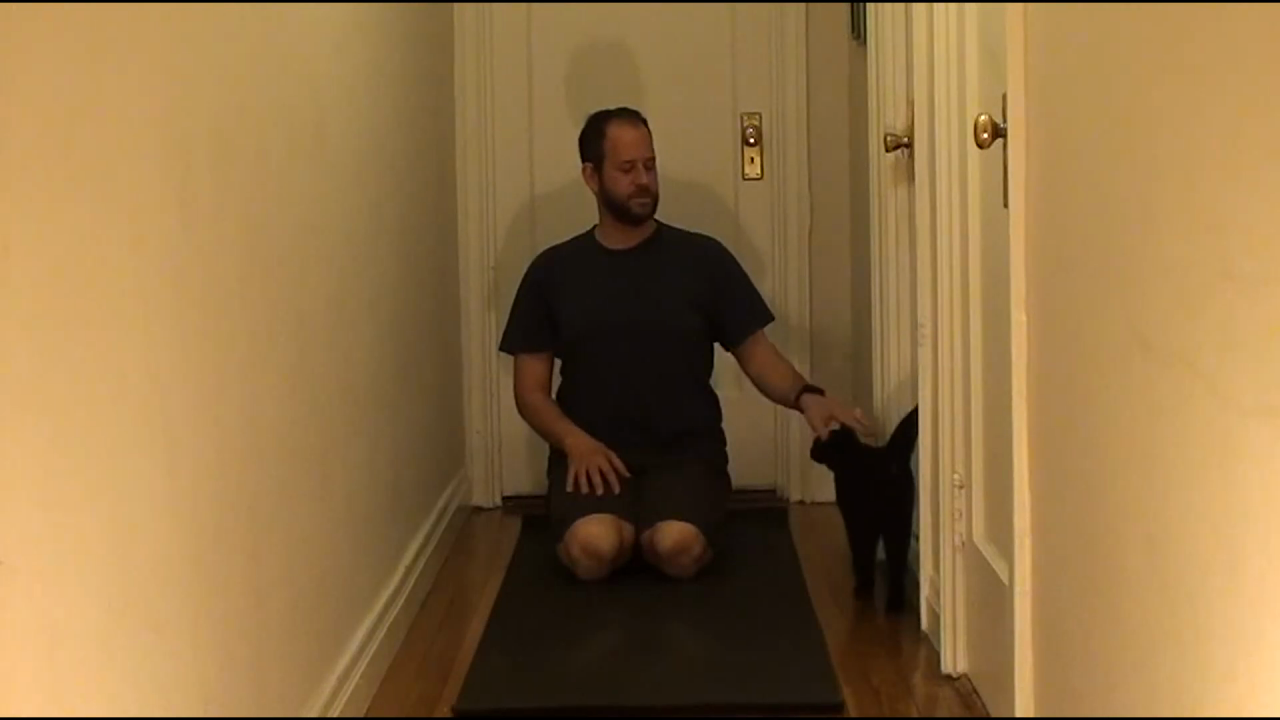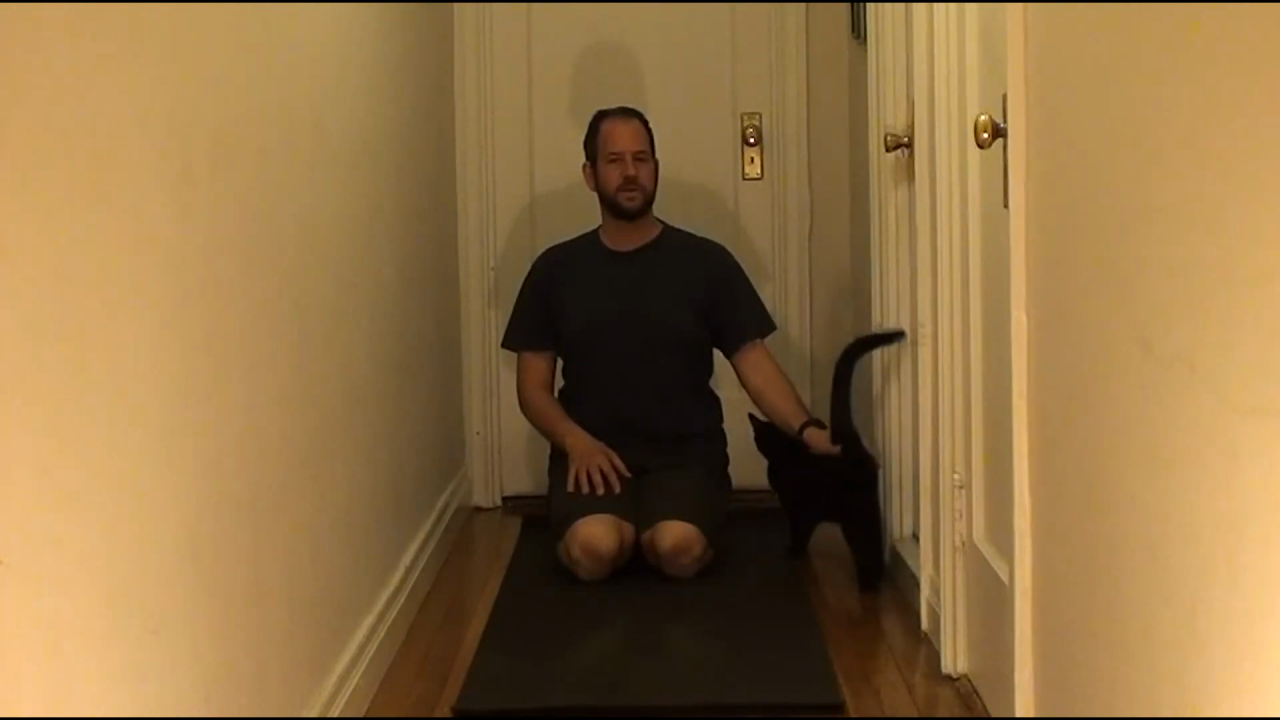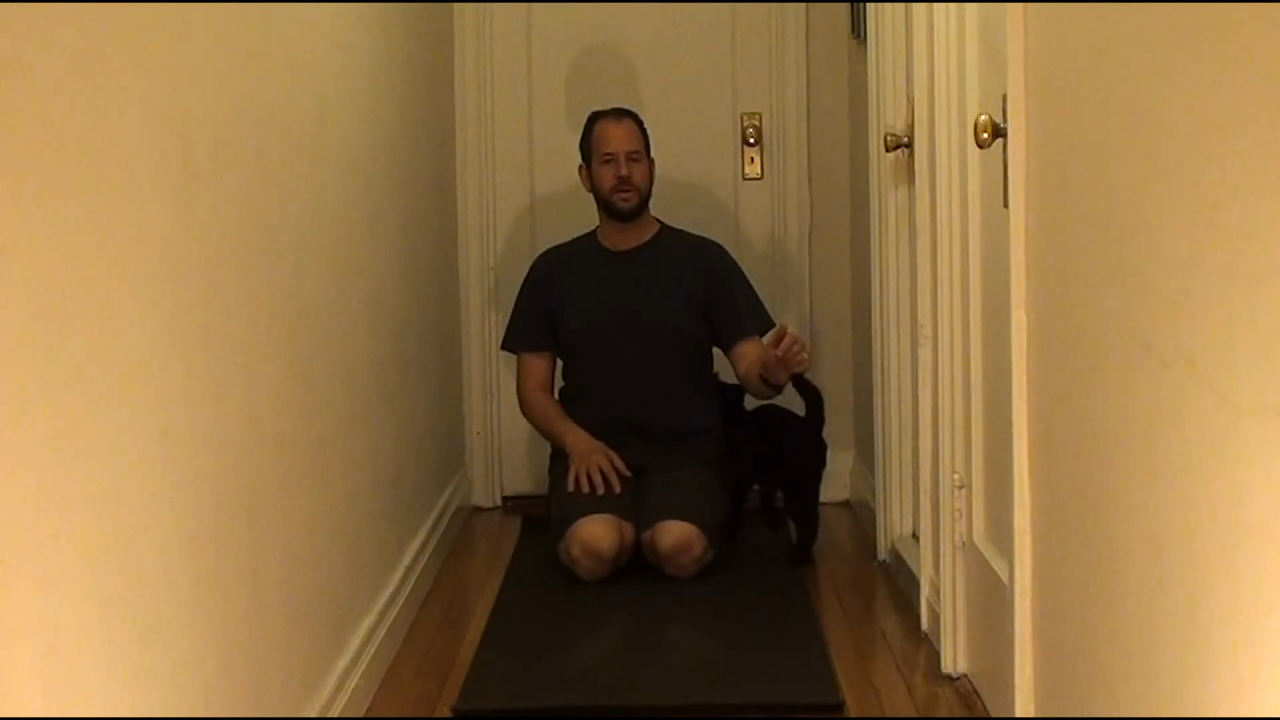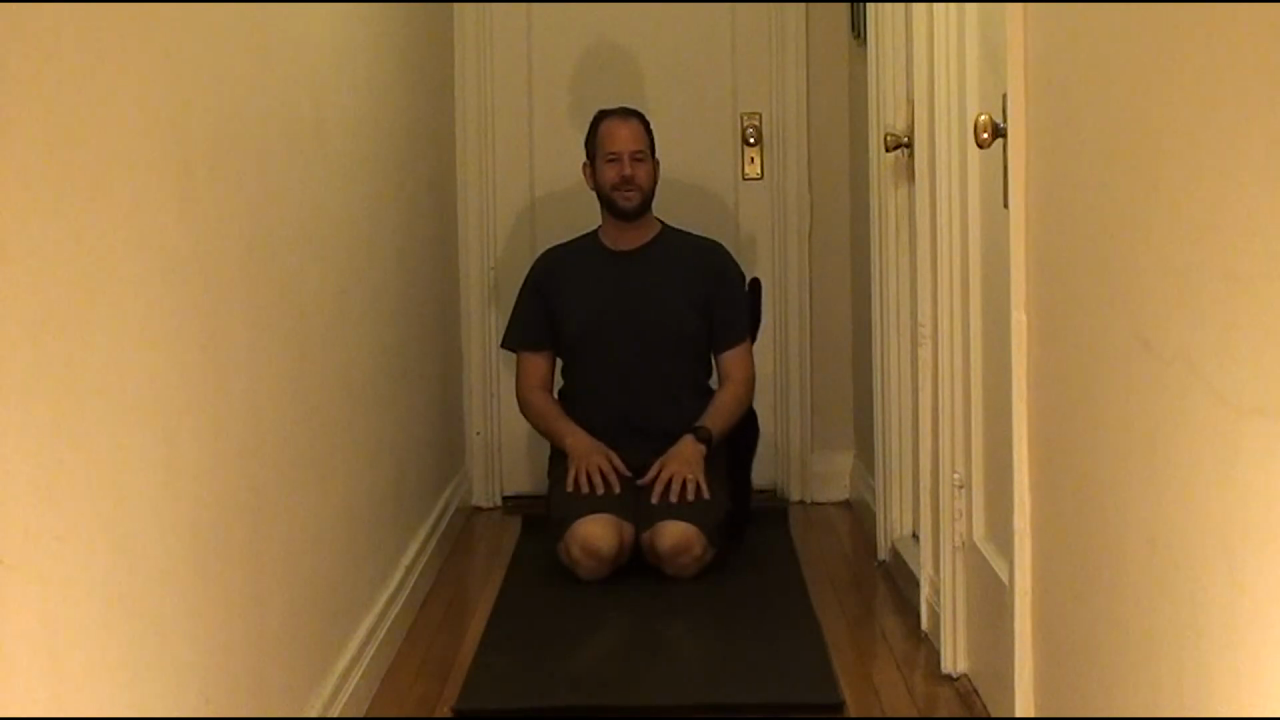
dt=1s
person 1, frame 1
left shoulder: (703, 258)
right shoulder: (552, 270)
left elbow: (757, 355)
right elbow: (530, 390)
left wrist: (806, 396)
right wrist: (575, 441)
left hip: (687, 449)
right hip: (595, 451)
left knee: (677, 549)
right knee: (592, 550)
left ankle: (649, 529)
right ankle: (616, 528)
person 1, frame 2
left shoulder: (706, 262)
right shoulder: (555, 269)
left elbow: (755, 364)
right elbow: (533, 387)
left wrist: (808, 429)
right wrist: (575, 441)
left hip: (686, 450)
right hip: (593, 450)
left knee: (678, 549)
right knee: (594, 550)
left ankle: (649, 530)
right ankle: (623, 529)
person 1, frame 3
left shoulder: (704, 260)
right shoulder: (554, 270)
left elbow: (749, 368)
right elbow: (533, 390)
left wrist: (774, 371)
right wrist: (577, 441)
left hip: (686, 449)
right hip: (592, 449)
left knee: (679, 548)
right knee: (594, 549)
left ankle: (654, 530)
right ankle: (623, 528)
person 1, frame 4
left shoulder: (707, 262)
right shoulder: (554, 270)
left elbow: (738, 379)
right elbow: (532, 389)
left wrist: (695, 442)
right wrist: (576, 441)
left hip: (681, 450)
right hip: (590, 451)
left knee: (678, 548)
right knee: (593, 550)
left ankle: (649, 529)
right ankle: (625, 529)
